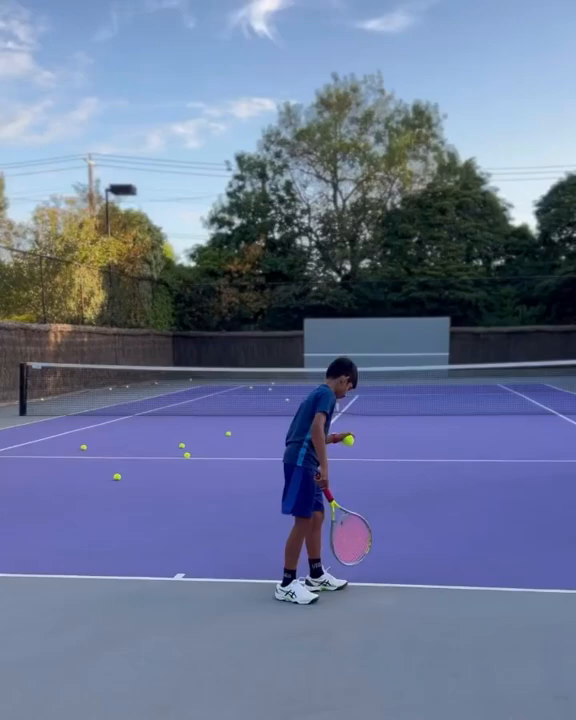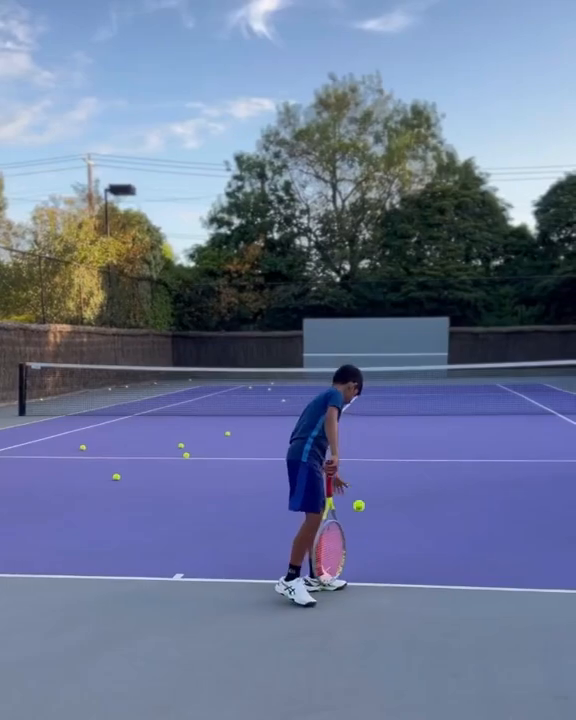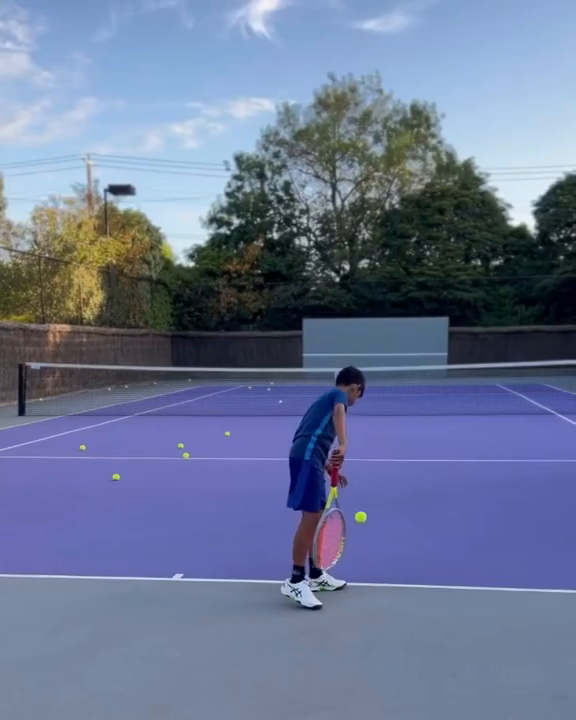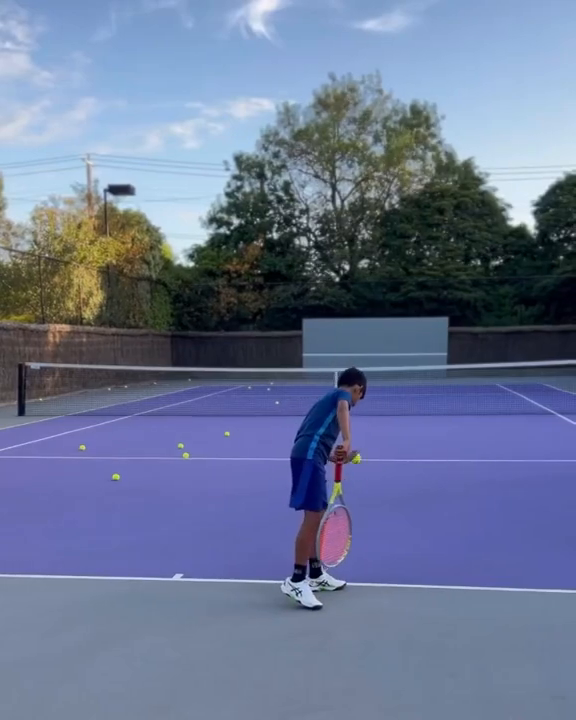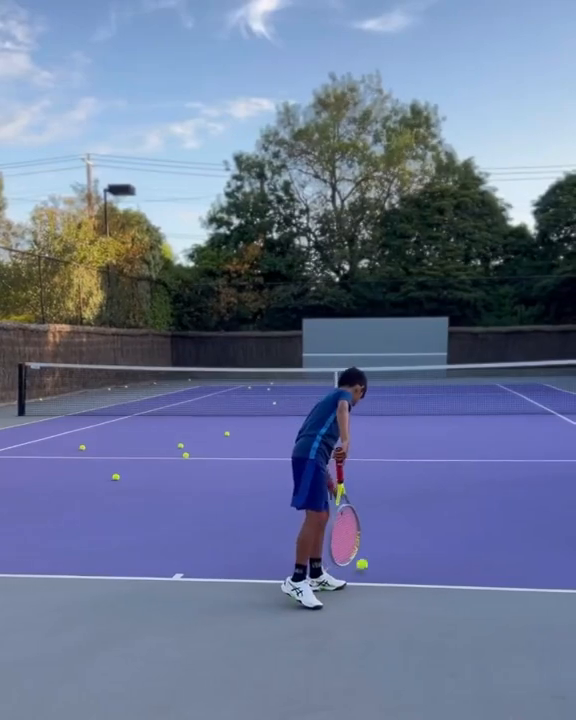
dt=0.2s
person 1, frame 1
left shoulder: (318, 394)
right shoulder: (327, 394)
right elbow: (316, 428)
left wrist: (333, 438)
right wrist: (323, 468)
left hip: (305, 462)
right hip: (300, 462)
left knee: (316, 517)
right knee: (303, 520)
left ankle: (316, 576)
right ankle: (286, 584)
person 1, frame 2
left shoulder: (324, 398)
right shoulder: (335, 395)
right elbow: (331, 418)
left wrist: (330, 475)
right wrist: (336, 454)
left hip: (307, 459)
right hip: (303, 458)
left knee: (319, 517)
right knee: (312, 518)
left ankle: (315, 576)
right ankle: (290, 579)
person 1, frame 3
left shoulder: (327, 399)
right shoulder: (340, 395)
right elbow: (339, 412)
left wrist: (332, 469)
right wrist: (343, 445)
left hip: (309, 458)
right hip: (306, 457)
left knee: (319, 515)
right knee: (309, 517)
left ankle: (315, 575)
right ankle: (295, 581)
person 1, frame 4
left shoulder: (330, 399)
right shoulder: (343, 395)
right elbow: (342, 409)
left wrist: (338, 456)
right wrist: (347, 440)
left hip: (310, 457)
right hip: (308, 456)
left knee: (320, 515)
right knee: (311, 516)
left ankle: (315, 575)
right ankle: (296, 580)
person 1, frame 5
left shoulder: (331, 399)
right shoulder: (344, 395)
right elbow: (342, 409)
left wrist: (328, 481)
right wrist: (345, 441)
left hip: (310, 456)
right hip: (309, 456)
left knee: (322, 516)
right knee: (313, 516)
left ankle: (316, 575)
right ankle: (296, 580)
